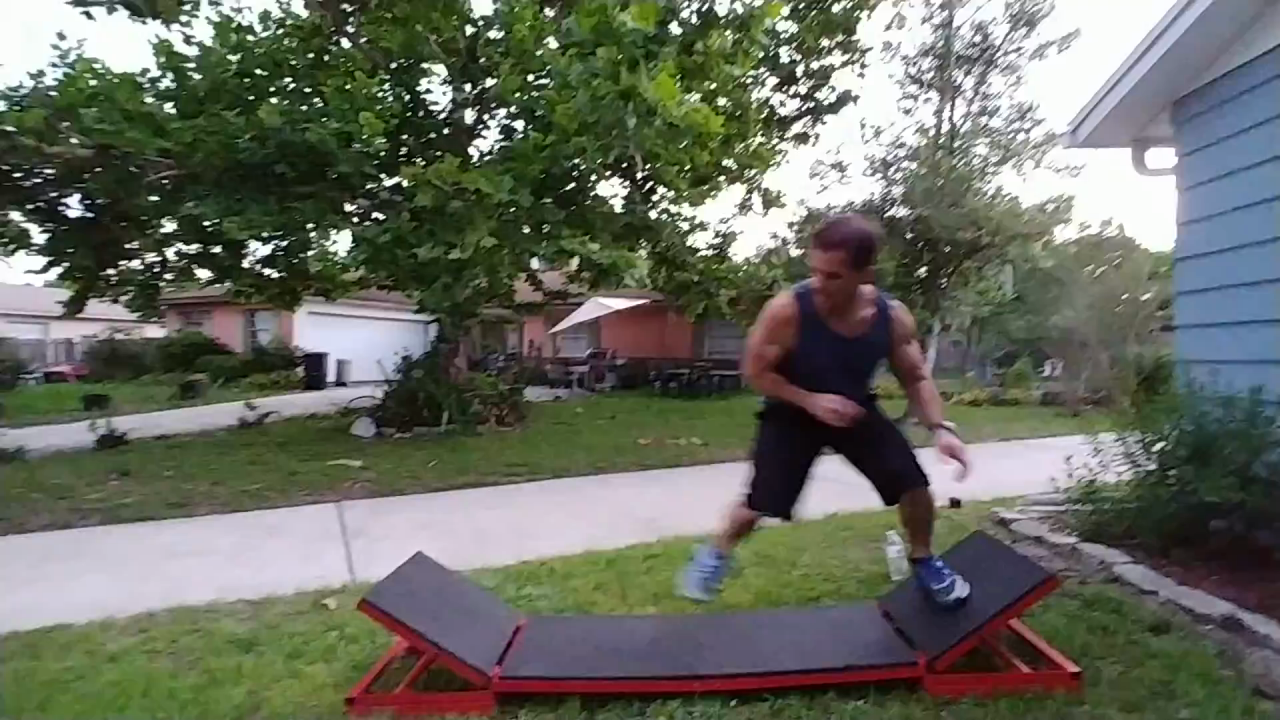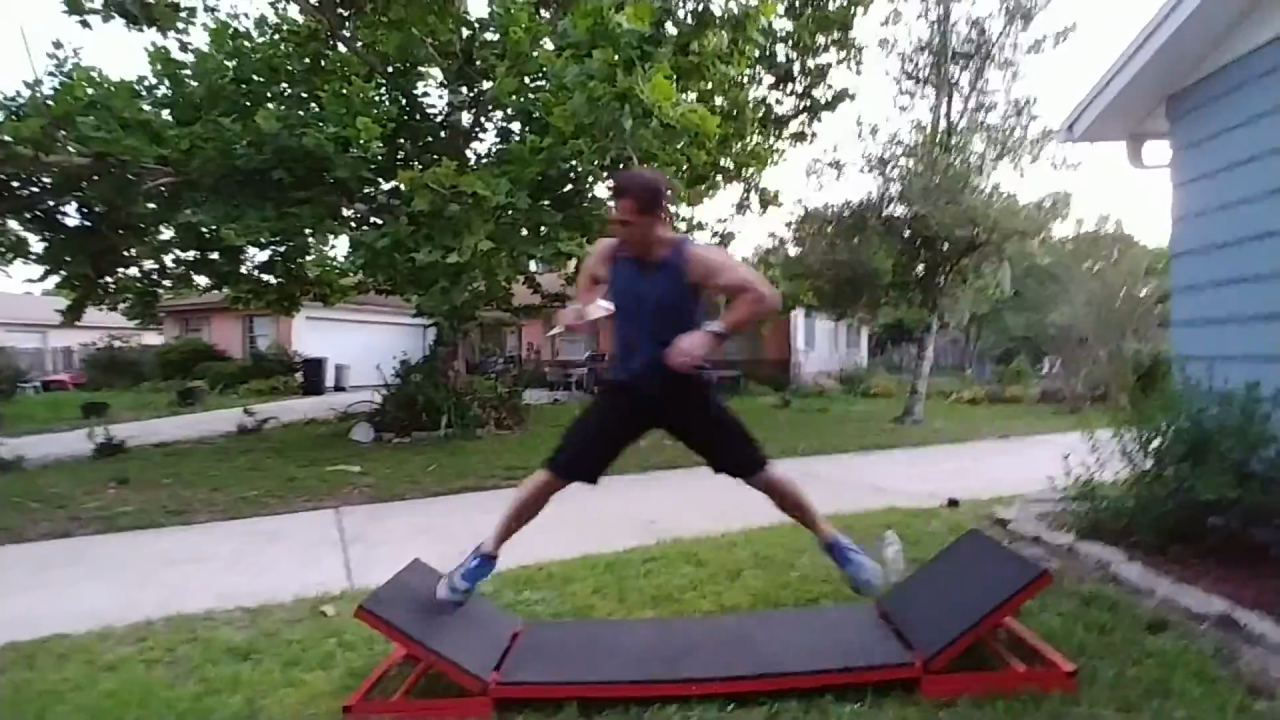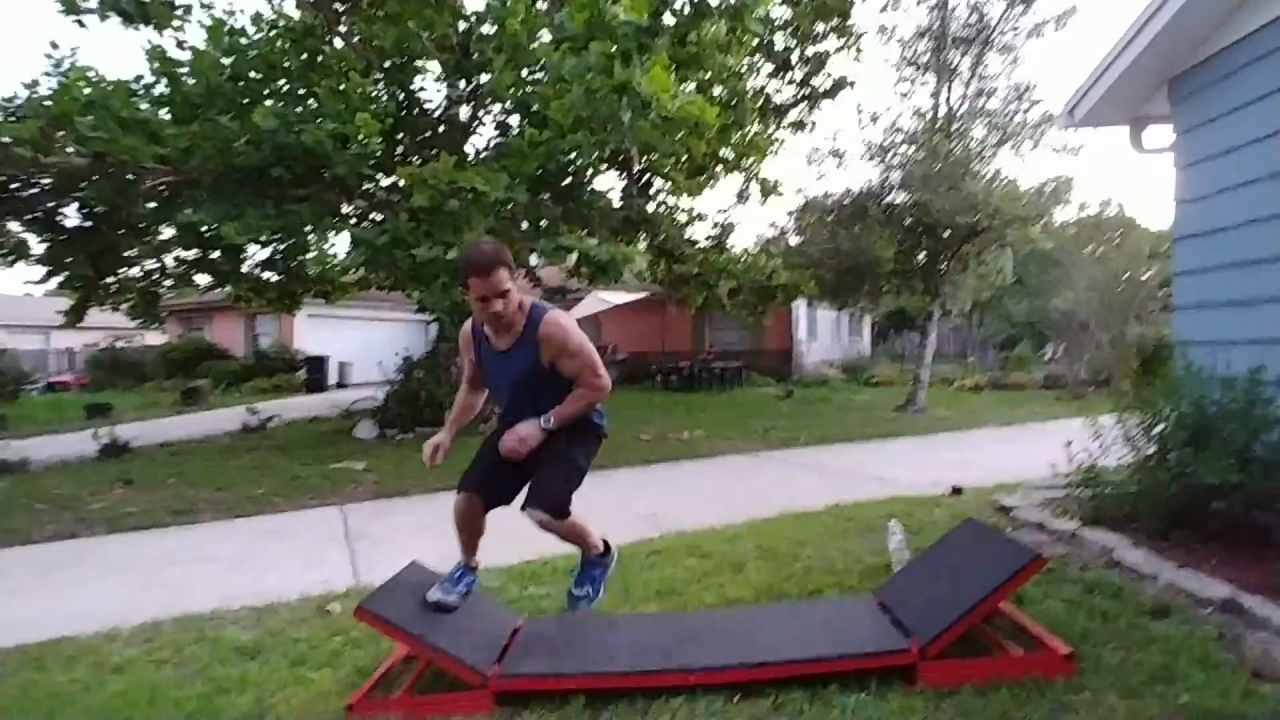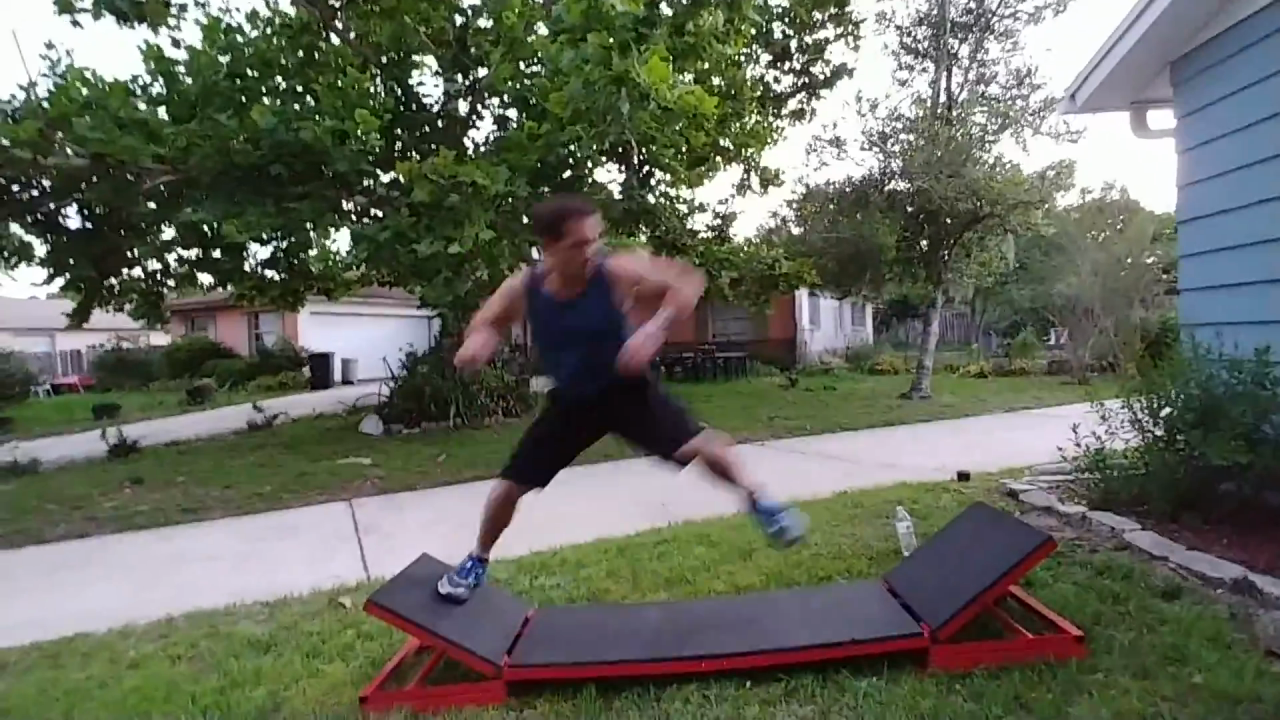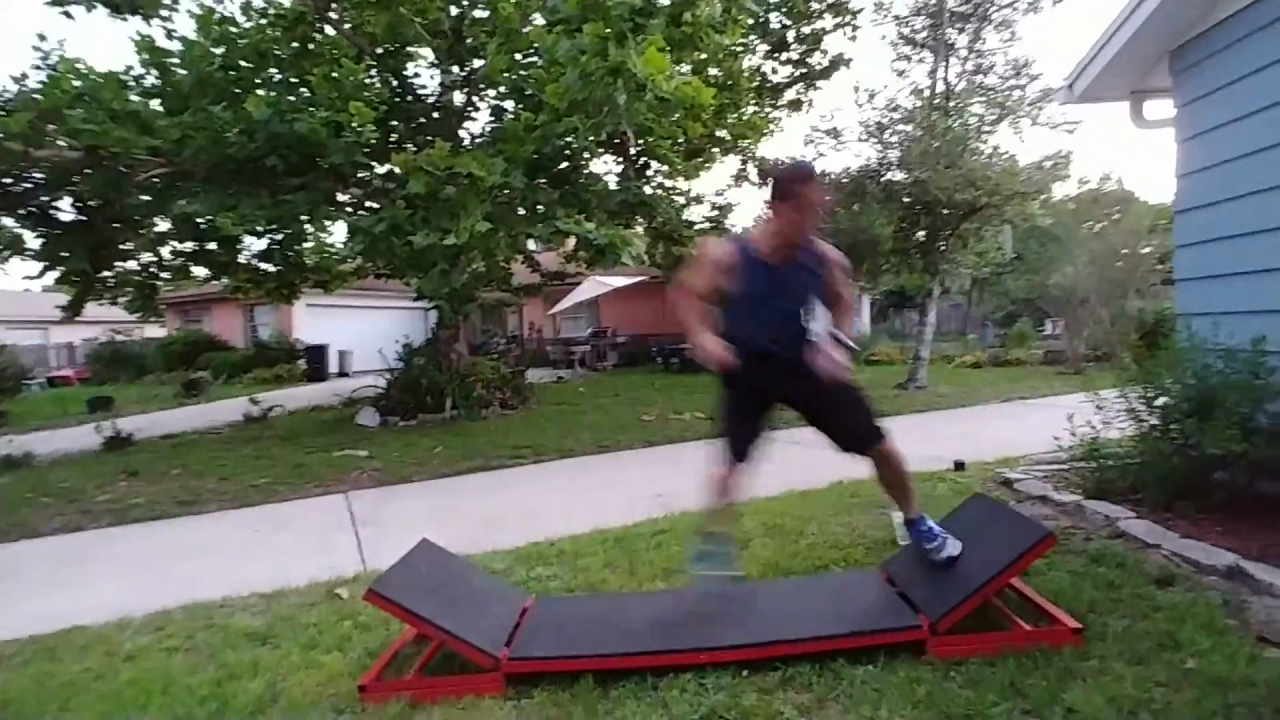
dt=0.3s
person 1, frame 1
left shoulder: (892, 317)
right shoulder: (788, 309)
left elbow: (915, 377)
right elbow: (755, 371)
left wrist: (940, 429)
right wrist: (812, 399)
left hip: (855, 410)
right hip: (794, 412)
left knee: (913, 487)
right knee: (760, 505)
left ankle: (923, 561)
right ankle: (717, 553)
person 1, frame 2
left shoulder: (694, 259)
right shoulder: (609, 252)
left elbow: (764, 297)
right elbow: (587, 279)
left wrist: (711, 334)
right wrist: (578, 305)
left hip: (683, 389)
right hip: (625, 390)
left knee: (757, 472)
right knee: (554, 473)
left ankle: (832, 543)
right ankle: (488, 552)
person 1, frame 3
left shoulder: (552, 327)
right shoulder: (472, 334)
left elbow: (598, 385)
right elbow: (473, 388)
left wrist: (543, 425)
right wrist: (447, 433)
left hip: (573, 425)
right hip: (519, 425)
left knee: (544, 511)
right knee: (469, 495)
left ankle: (596, 552)
right ankle: (468, 566)
person 1, frame 4
left shoulder: (617, 272)
right shoulder: (523, 288)
left elbow: (688, 281)
right elbow: (485, 321)
left wrist: (656, 326)
right wrist: (478, 341)
left hip: (629, 391)
right hip: (571, 401)
left knee: (697, 444)
right knee: (510, 483)
left ankle: (754, 500)
right ankle: (478, 559)
person 1, frame 5
left shoulder: (822, 257)
right shoulder: (724, 255)
left elbow: (843, 304)
right elbow: (685, 295)
left wrist: (837, 343)
right wrist: (702, 337)
left hip: (800, 364)
right hip: (748, 370)
left knee: (874, 442)
right knee: (735, 457)
left ankle: (916, 524)
right ankle: (715, 538)
